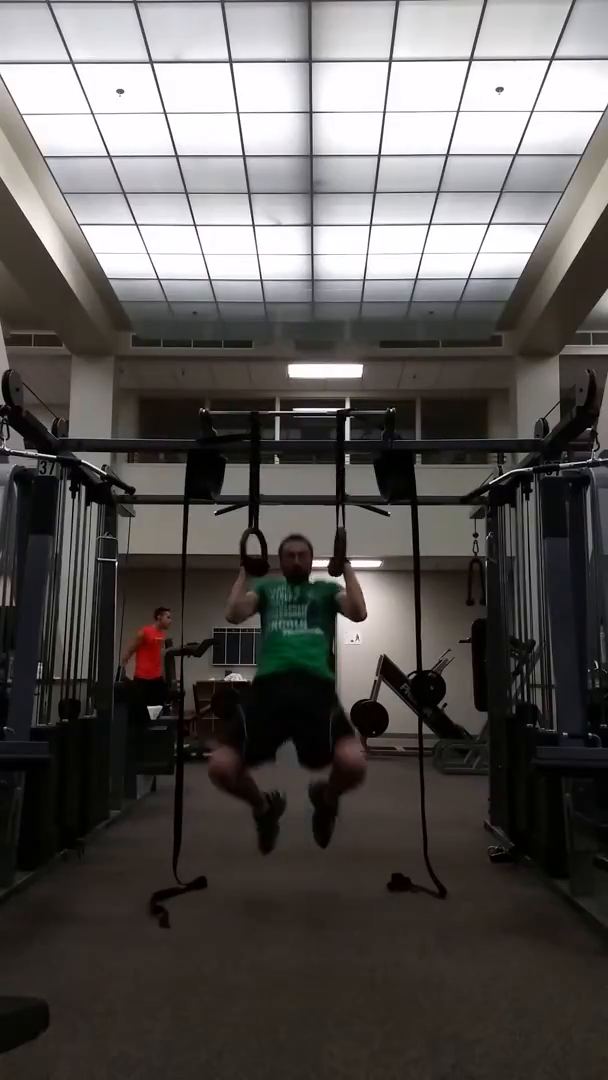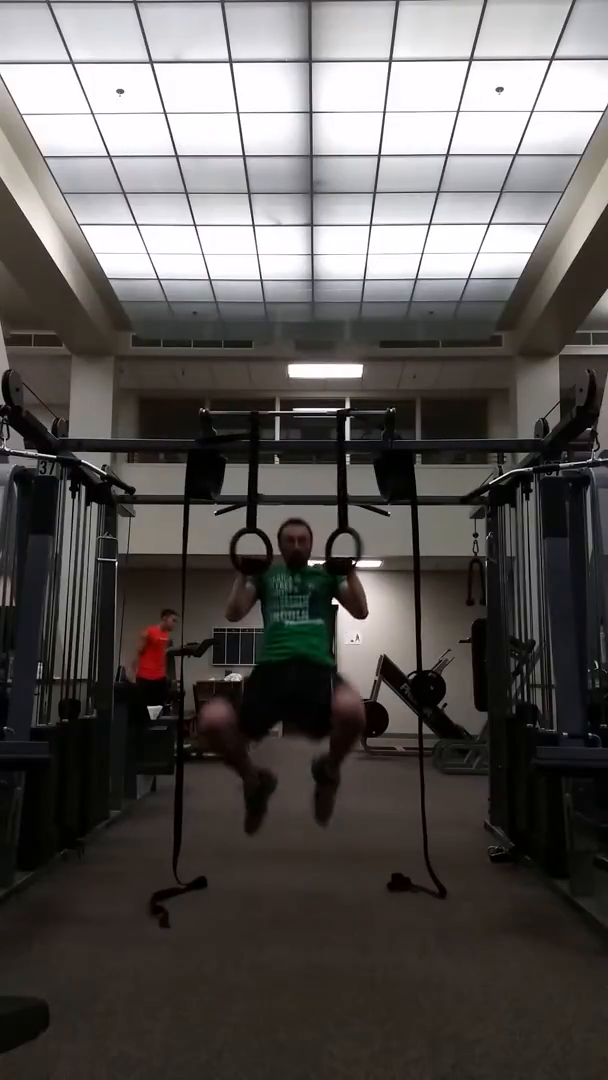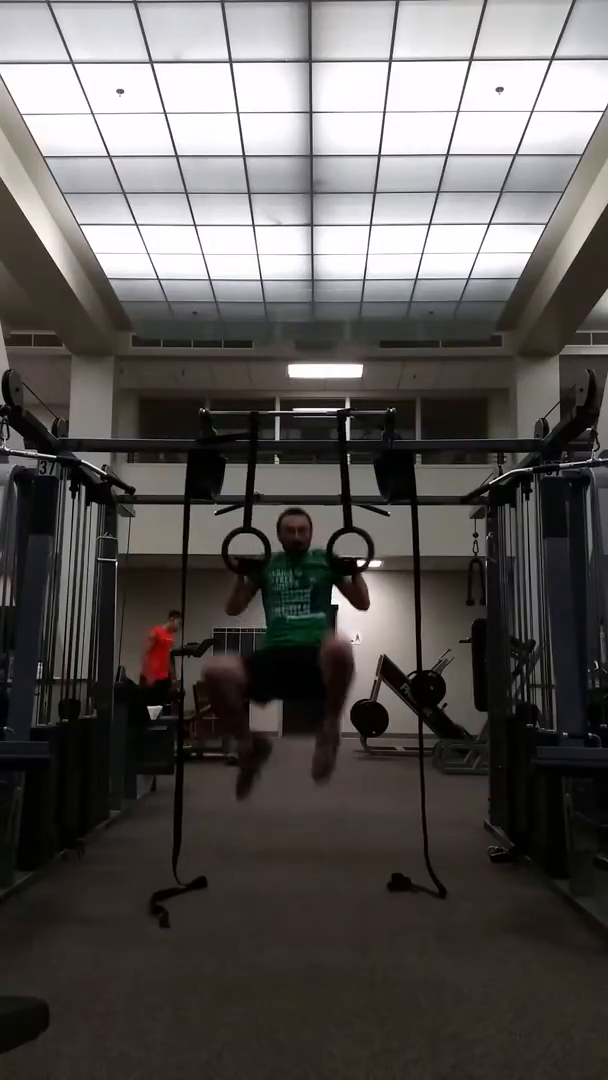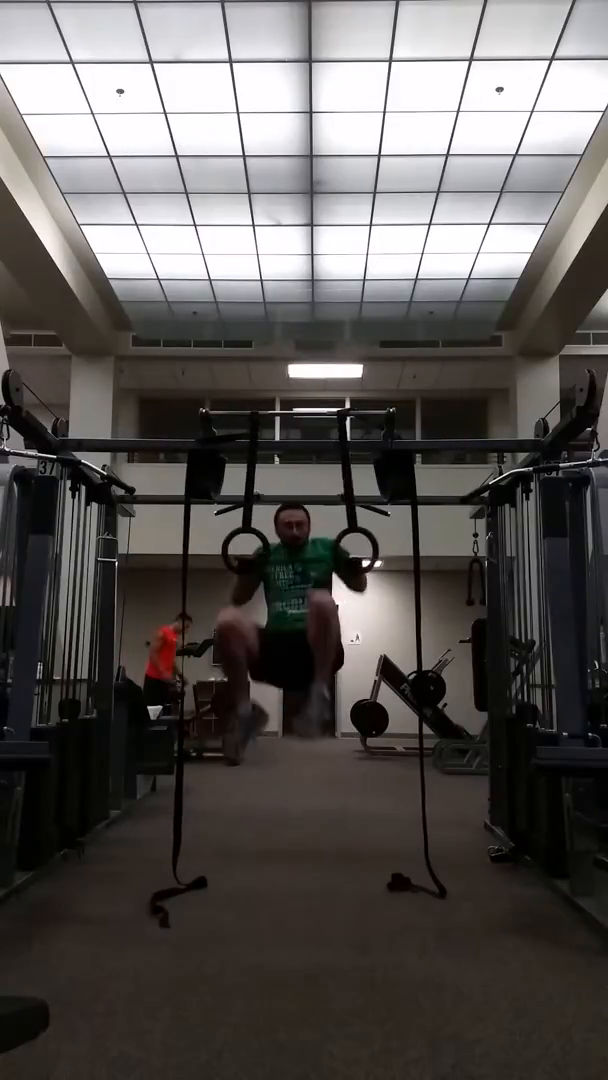
dt=0.1s
person 1, frame 1
left shoulder: (326, 590)
right shoulder: (266, 587)
left elbow: (358, 613)
right elbow: (234, 615)
left wrist: (346, 567)
right wrist: (245, 571)
left hip: (316, 687)
right hip: (269, 687)
left knee: (352, 764)
right knee: (221, 768)
left ankle: (325, 797)
right ankle: (264, 805)
person 1, frame 2
left shoulder: (327, 574)
right shoulder: (266, 573)
left elbow: (360, 611)
right elbow: (233, 614)
left wrist: (348, 566)
right wrist: (242, 572)
left hip: (316, 669)
right hip: (270, 671)
left knee: (350, 713)
right knee: (213, 723)
left ankle: (328, 770)
right ankle: (256, 780)
person 1, frame 3
left shoulder: (326, 560)
right shoulder: (265, 564)
left elbow: (362, 602)
right elbow: (233, 608)
left hip: (317, 655)
right hip: (274, 655)
left knee: (339, 648)
right knee: (217, 671)
left ankle: (329, 729)
right ankle: (250, 745)
person 1, frame 4
left shoulder: (326, 549)
right shoulder: (265, 556)
left elbow: (359, 585)
right elbow: (238, 600)
left wrist: (355, 561)
left hip: (316, 646)
right hip: (274, 645)
left knee: (321, 601)
right knee: (228, 622)
left ankle: (320, 691)
right ankle: (244, 707)
